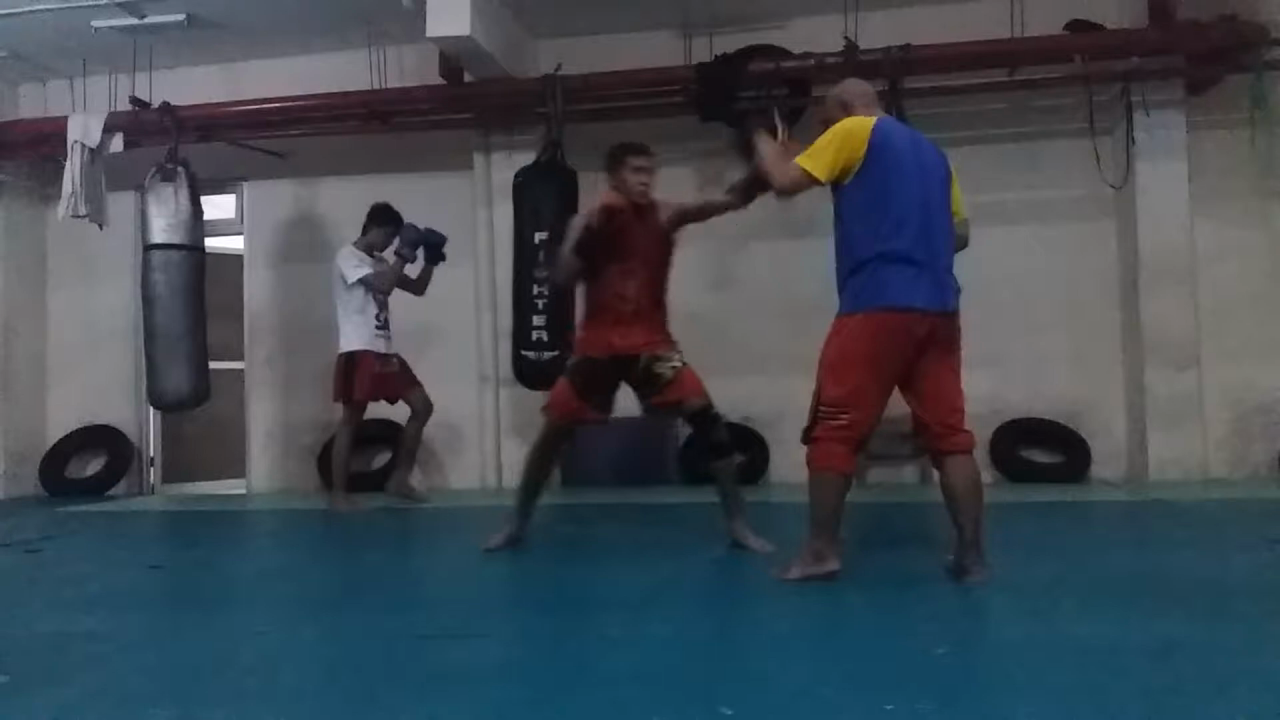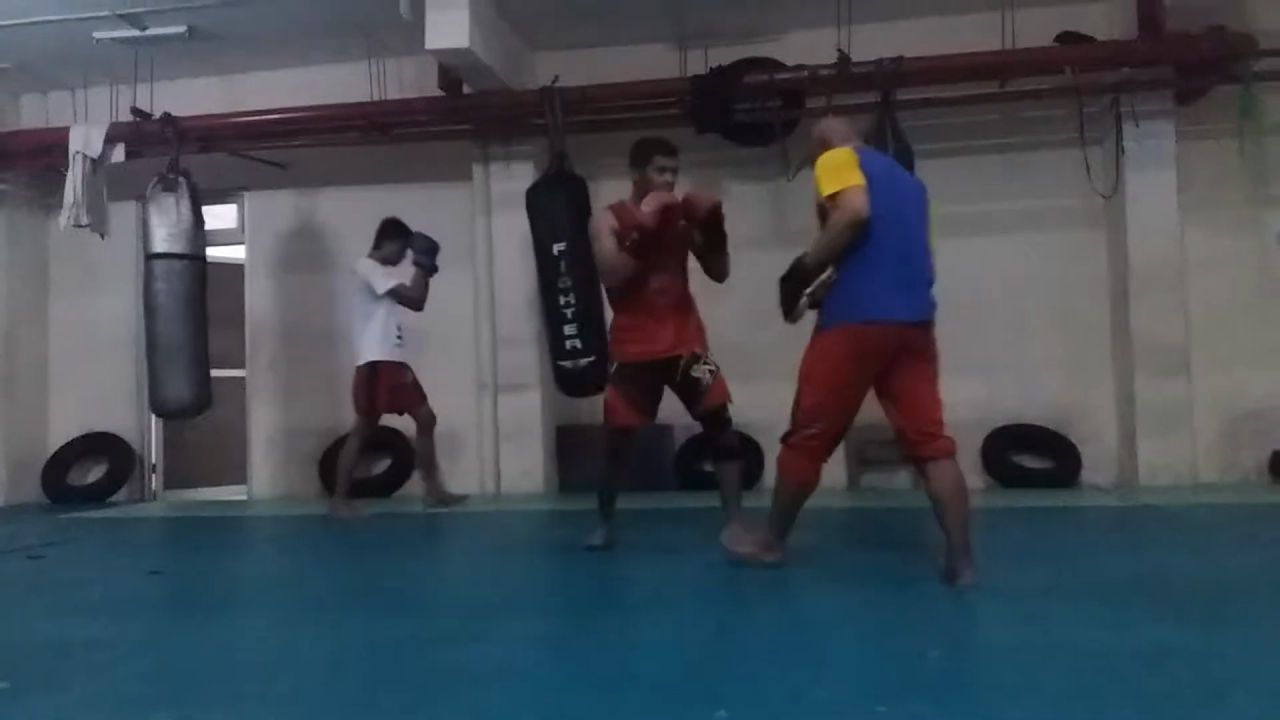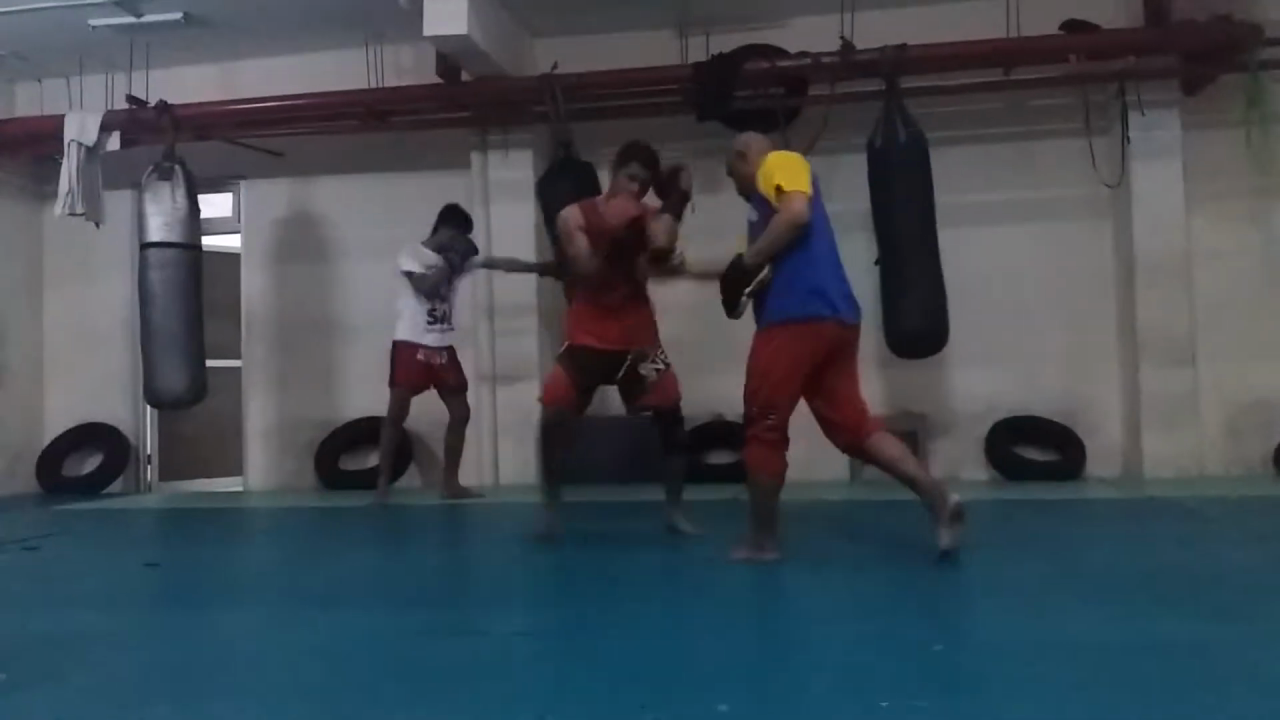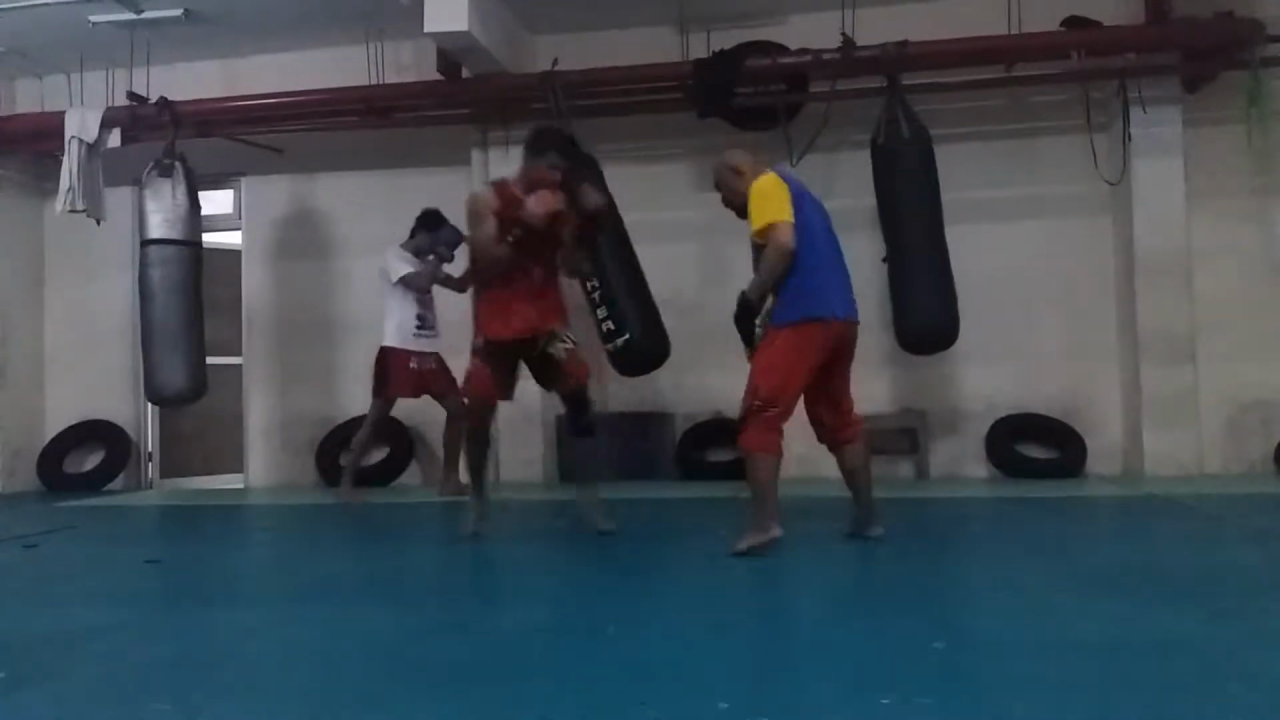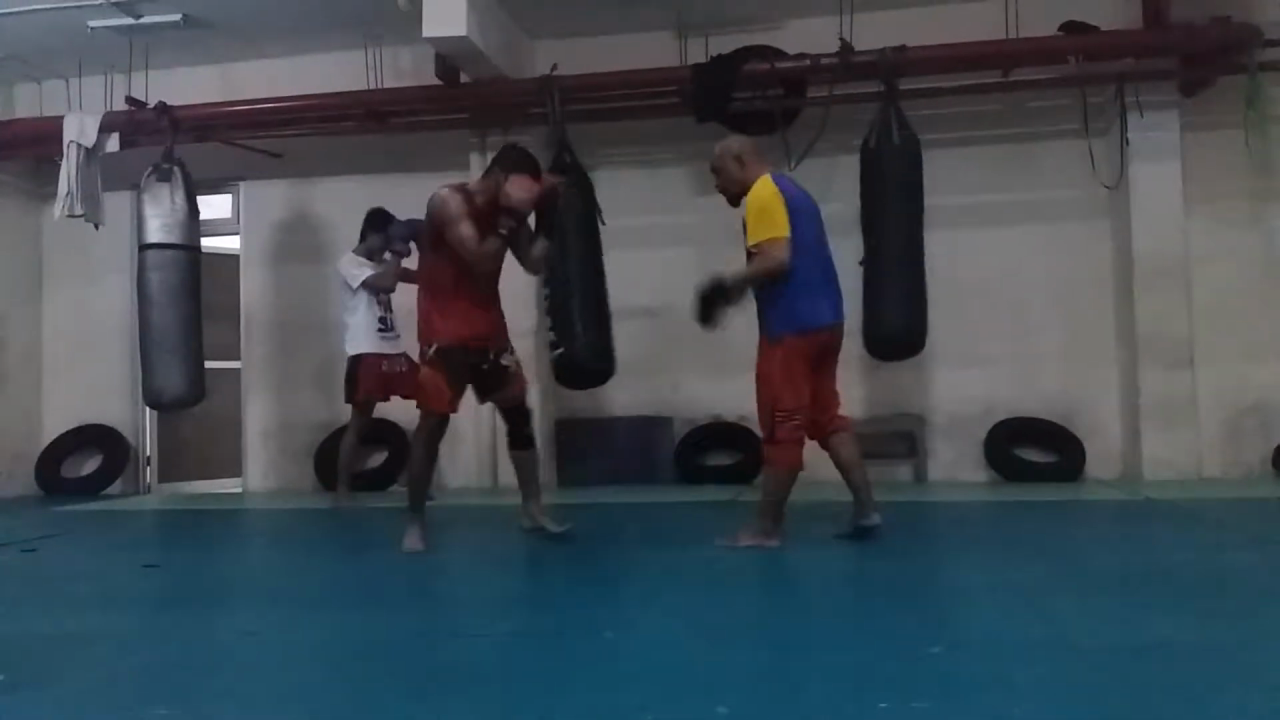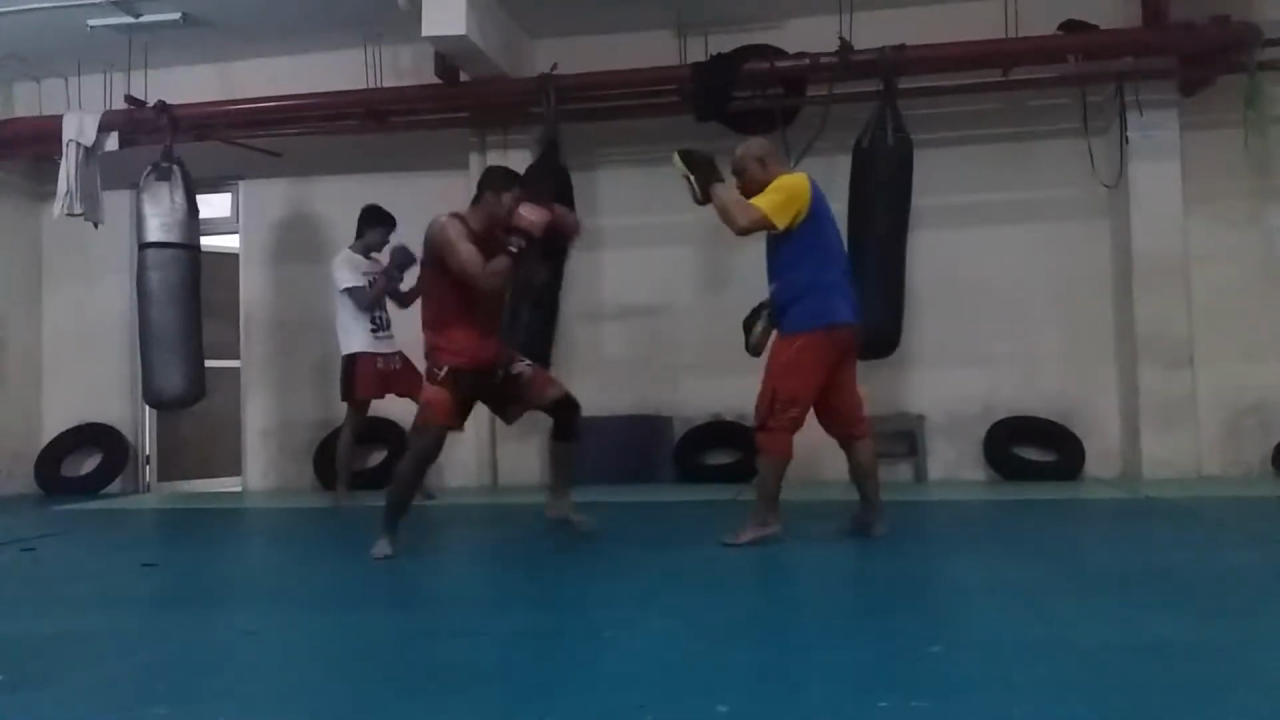
dt=0.4s
person 1, frame 1
left shoulder: (857, 132)
right shoulder: (931, 152)
left elbow: (785, 181)
right elbow: (960, 232)
left wrist: (763, 140)
left hip: (877, 306)
right hip: (938, 308)
left knee: (834, 429)
right knee: (949, 433)
left ankle: (822, 550)
right ankle: (971, 554)
person 1, frame 2
left shoulder: (839, 158)
right shoulder: (908, 180)
left elbow: (855, 211)
left wrist: (806, 267)
left hip: (855, 320)
right hip: (915, 322)
left knee: (808, 438)
right knee: (930, 441)
left ankle: (771, 542)
right ankle: (960, 559)
person 1, frame 3
left shoulder: (779, 161)
right shoulder: (783, 175)
left elbow: (796, 214)
left wrist: (744, 263)
left hip: (793, 317)
right hip: (838, 318)
left knee: (764, 431)
right knee: (855, 425)
left ankle: (762, 540)
right ankle: (939, 498)
person 1, frame 4
left shoulder: (765, 186)
right shoulder: (797, 193)
left elbow: (783, 245)
left wrist: (750, 298)
right wrist: (763, 297)
left hip: (800, 320)
right hip: (839, 318)
left knee: (761, 418)
right knee: (840, 422)
left ankle: (764, 522)
right ankle: (867, 518)
person 1, frame 5
left shoulder: (762, 194)
right shoulder: (790, 190)
left elbow: (776, 259)
left wrist: (727, 286)
right wrist: (740, 288)
left hip: (791, 327)
right hip: (823, 321)
left knee: (782, 429)
right knee: (827, 418)
left ankle: (766, 527)
right ankle: (865, 509)
person 1, frame 6
left shoulder: (792, 186)
right shoulder: (796, 194)
left elbow: (742, 222)
left wrist: (712, 182)
right wrist: (770, 309)
left hip: (811, 324)
right hip: (836, 321)
left knee: (775, 419)
right knee: (849, 421)
left ankle: (764, 517)
right ankle: (872, 514)
person 2, frame 1
left shoulder: (665, 216)
right shoulder: (587, 220)
left elbow: (724, 203)
right elbow: (563, 277)
left wrist: (754, 180)
right wrist: (591, 231)
left hip: (651, 342)
right hip: (599, 344)
left knee: (708, 420)
right knee: (554, 431)
left ankle: (737, 524)
right ankle: (518, 522)
person 2, frame 2
left shoulder: (684, 214)
right shoulder: (608, 220)
left elbow: (720, 273)
right elbow: (611, 279)
left wrist: (714, 229)
right wrist: (641, 233)
left hip: (684, 340)
right hip: (633, 347)
left knee: (720, 424)
right knee: (618, 438)
left ankle: (733, 526)
right ankle: (604, 523)
person 2, frame 3
left shoulder: (646, 218)
right shoulder: (574, 217)
left elbow: (662, 248)
right elbow: (586, 276)
left wrist: (675, 204)
right wrist: (613, 241)
left hip: (637, 336)
right hip: (588, 337)
left knee: (670, 418)
right knee: (553, 420)
left ankle: (674, 510)
right ankle: (551, 507)
person 2, frame 4
left shoulder: (558, 204)
right shoulder: (488, 198)
left elbow: (574, 267)
right elbow: (485, 265)
left wrist: (588, 220)
right wrist: (522, 232)
left hip: (548, 319)
right hip: (499, 324)
left knee: (579, 403)
right knee: (479, 413)
left ankle: (588, 494)
right ankle: (478, 501)
person 2, frame 5
left shoulder: (504, 210)
right shoulder: (448, 201)
left elbow: (535, 264)
right elbow: (480, 262)
right wrist: (511, 219)
left hip: (489, 329)
right hip: (446, 332)
left knee: (519, 416)
right knee: (432, 425)
left ankle: (533, 509)
right ankle: (415, 522)
person 2, frame 6
left shoulder: (500, 234)
right shoulder: (447, 229)
right elbow: (487, 282)
right wrist: (520, 239)
left hip: (493, 353)
right hip: (452, 360)
left knee: (566, 407)
right knee: (424, 447)
left ankle: (559, 500)
right ankle: (387, 533)
person 3, frame 1
left shoulder: (379, 262)
right shoulder: (347, 257)
left elbow: (417, 288)
right elbow: (383, 287)
left wrist: (430, 259)
right wrist: (404, 253)
left hip: (386, 352)
right hip: (358, 352)
left knee: (422, 406)
right knee: (351, 420)
left ankle: (399, 478)
right ankle: (338, 493)
person 3, frame 2
left shoulder: (382, 273)
right shoulder: (368, 268)
left elbow: (416, 305)
right elbow: (413, 295)
left wrist: (427, 269)
right wrist: (421, 263)
left hip: (395, 362)
right hip: (377, 363)
left knee: (426, 420)
right knee: (363, 430)
left ankle: (434, 490)
right ankle: (340, 499)
person 3, frame 3
left shoulder: (455, 256)
right shoulder: (410, 254)
left elbow: (497, 265)
right elbow: (426, 288)
left wrist: (542, 267)
right wrist: (451, 263)
left hip: (442, 347)
right hip: (410, 345)
left knee: (460, 412)
right knee: (397, 413)
left ankle: (449, 482)
right ankle: (383, 480)
person 3, frame 4
left shoulder: (426, 263)
right shoulder: (394, 257)
left elbow: (459, 285)
right elbow: (421, 284)
right wrist: (441, 258)
left hip: (427, 352)
right hip: (398, 350)
left knee: (458, 408)
right knee: (376, 417)
left ankle: (450, 479)
right ankle: (346, 482)
person 3, frame 5
left shoulder: (381, 263)
right shoulder: (349, 263)
left elbow: (420, 277)
right elbow: (387, 285)
right wrist: (397, 254)
left hip: (395, 352)
right hip: (367, 354)
right knee: (359, 422)
right ankle: (343, 490)
person 3, frame 6
left shoulder: (376, 265)
right shoulder: (344, 261)
left elbow: (402, 300)
right elbow: (366, 301)
right wrist: (391, 272)
left hip: (389, 350)
right hip: (360, 352)
right knee: (354, 419)
right ankle: (341, 489)
